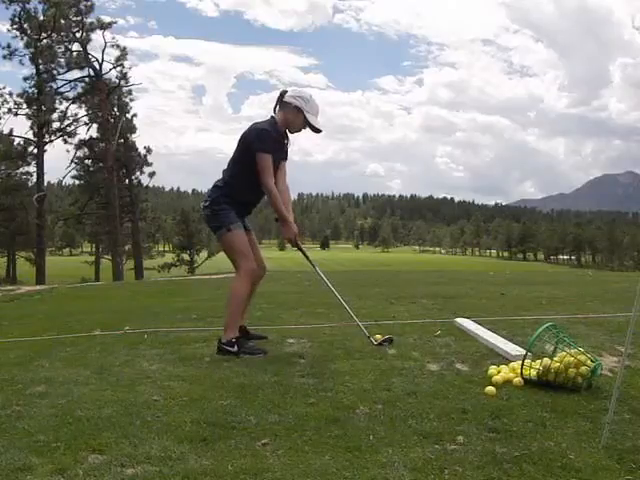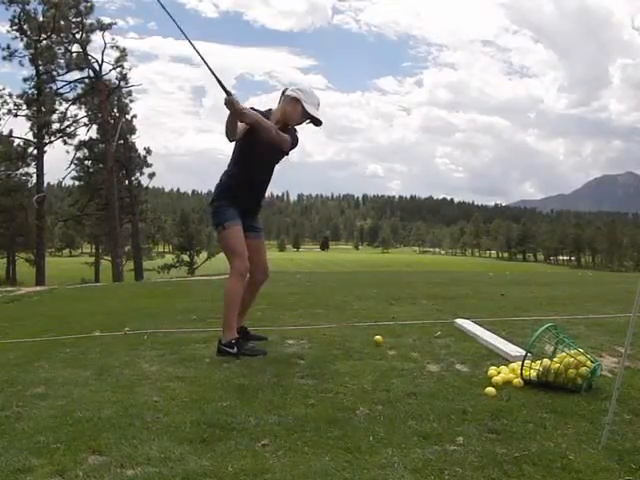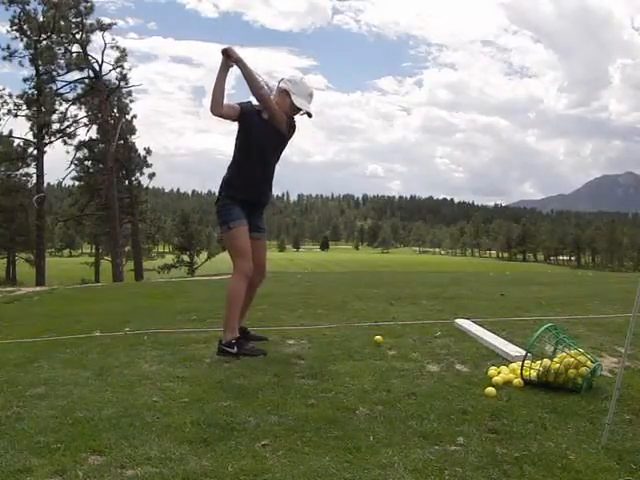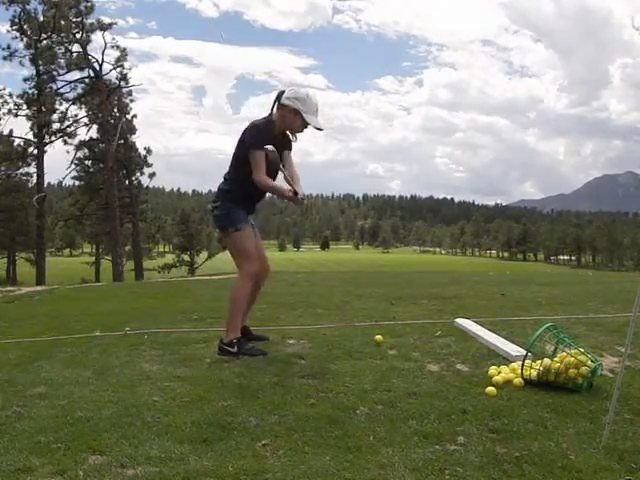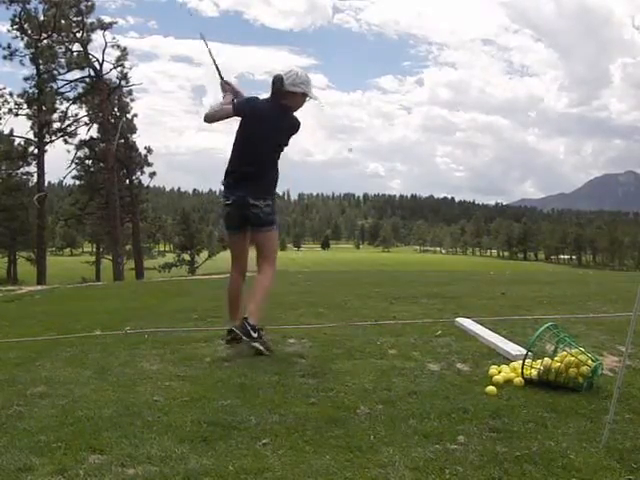
dt=1s
person 1, frame 1
left shoulder: (281, 141)
right shoulder: (262, 132)
left elbow: (281, 185)
right elbow: (267, 183)
left wrist: (290, 221)
right wrist: (285, 221)
left hip: (236, 210)
right hip: (221, 205)
left knee: (258, 270)
right knee: (247, 268)
left ankle: (237, 327)
right ankle: (228, 340)
person 1, frame 2
left shoulder: (290, 138)
right shoulder: (251, 117)
left elbow: (272, 135)
right elbow: (232, 135)
left wrist: (250, 115)
right wrist: (234, 112)
left hip: (250, 209)
right hip: (226, 201)
left knee: (260, 272)
right knee: (240, 267)
left ankle: (238, 327)
right ankle: (227, 340)
person 1, frame 3
left shoulder: (288, 127)
right shoulder: (248, 111)
left elbow: (264, 100)
right elbow: (217, 109)
left wrist: (240, 62)
right wrist: (225, 66)
left hip: (256, 207)
right hip: (232, 201)
left knee: (258, 273)
right knee: (244, 268)
left ankle: (237, 327)
right ankle: (228, 340)
person 1, frame 4
left shoulder: (283, 138)
right shoulder: (259, 129)
left elbow: (290, 170)
right elbow: (259, 178)
left wrist: (296, 190)
right wrist: (284, 192)
left hip: (241, 208)
right hip: (229, 206)
left knee: (262, 269)
right knee: (250, 269)
left ankle: (239, 327)
right ankle: (230, 340)
person 1, frame 5
left shoulder: (253, 106)
right shoulder: (291, 124)
left elbow: (209, 117)
left wrist: (227, 97)
right wrist: (237, 95)
left hip: (233, 195)
right hip: (261, 198)
left knee: (238, 267)
right knee: (267, 266)
left ankle: (234, 327)
right ankle: (249, 321)
